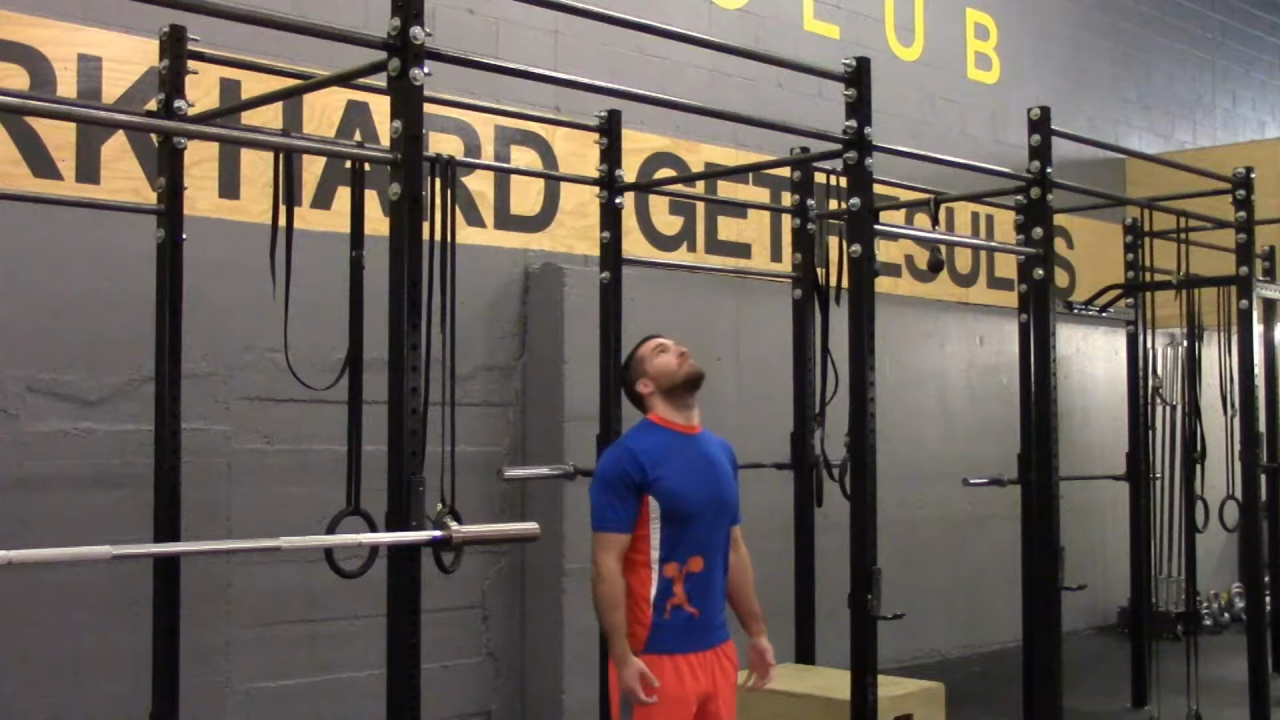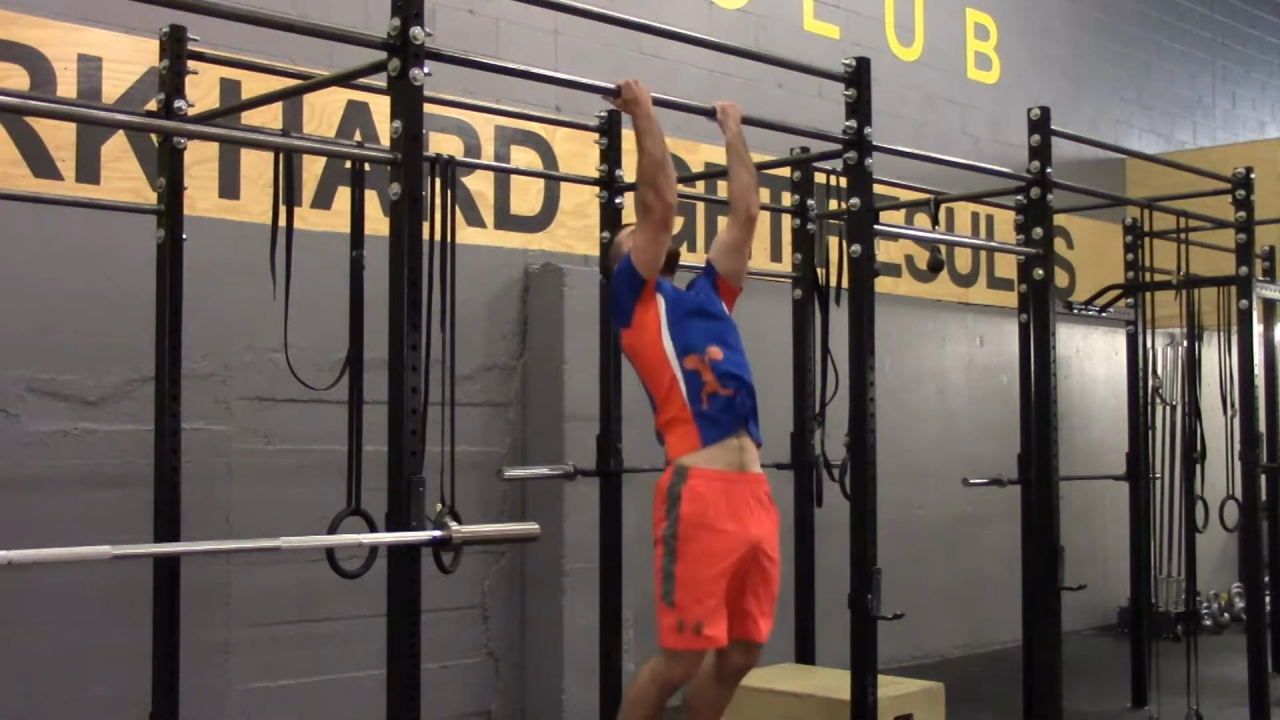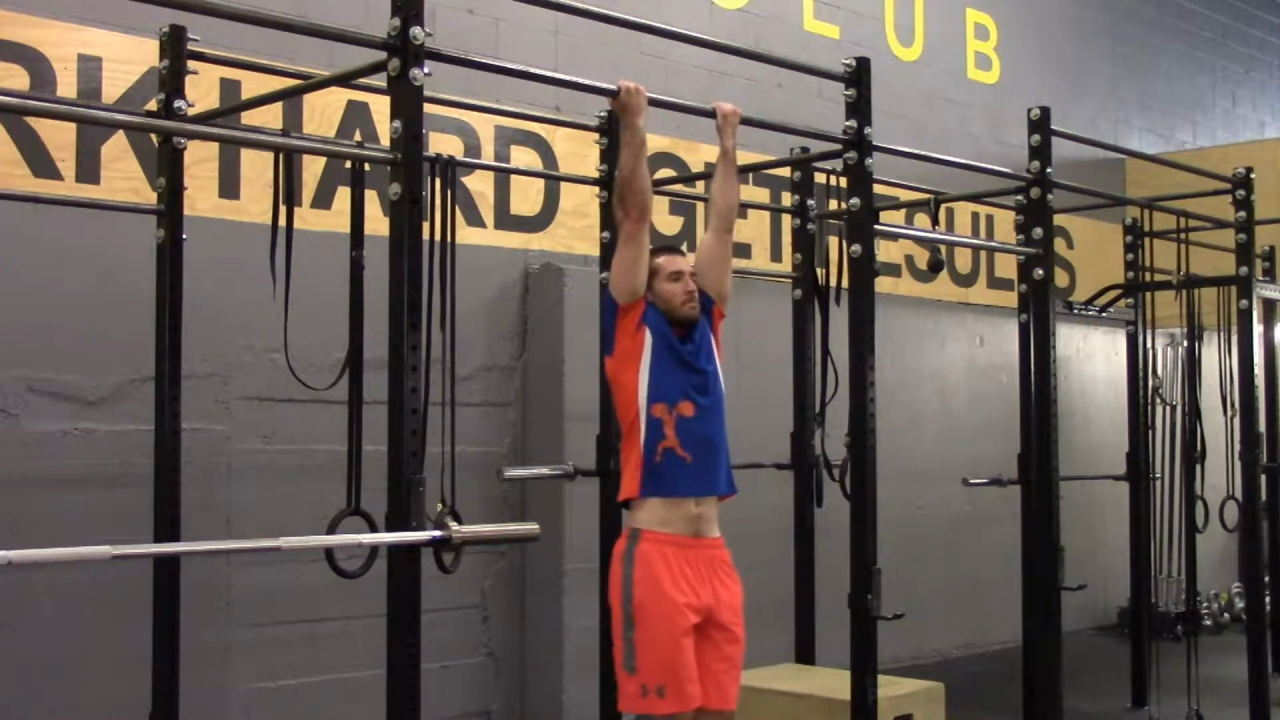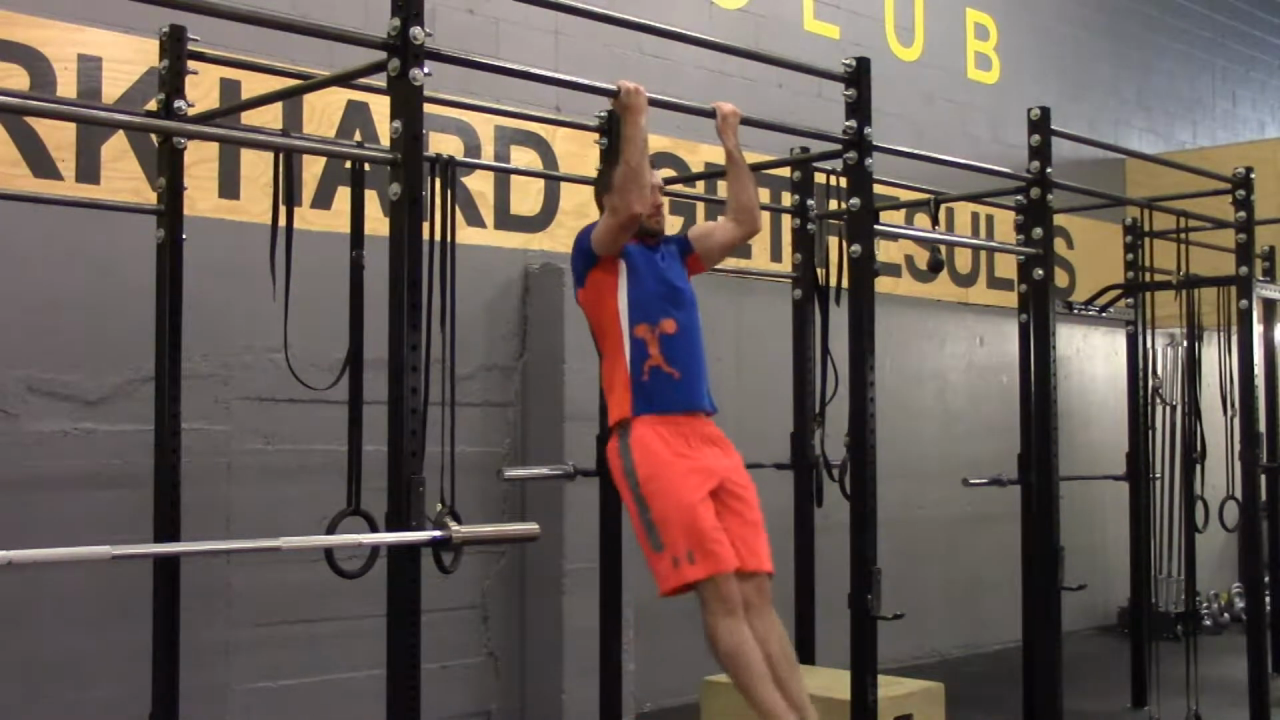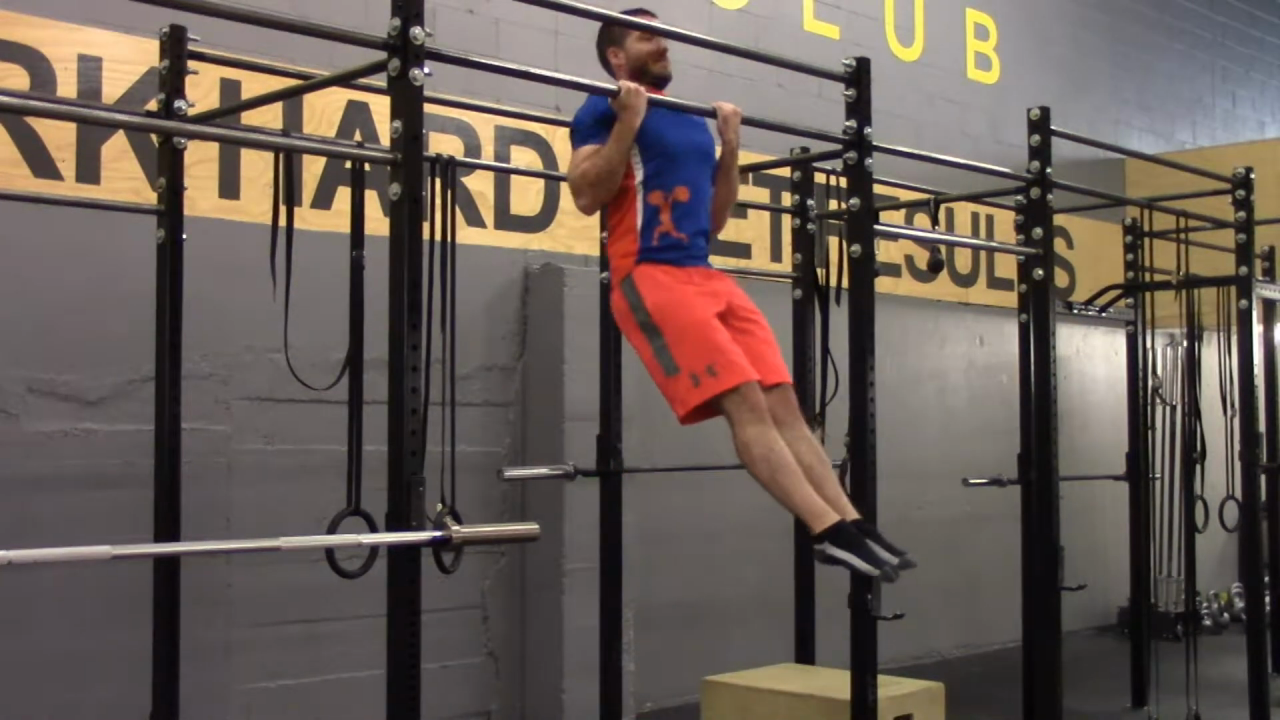
dt=1s
person 1, frame 1
left shoulder: (721, 452)
right shoulder: (628, 456)
right elbow: (607, 564)
left wrist: (757, 632)
right wrist: (623, 656)
left hip: (716, 648)
right hip: (655, 656)
person 1, frame 2
left shoulder: (708, 295)
right shoulder: (636, 300)
left elbow: (745, 216)
right elbow: (660, 204)
left wrist: (733, 135)
right wrist: (643, 116)
left hip: (752, 495)
right hip: (698, 499)
left knee: (740, 653)
right knee: (683, 657)
person 1, frame 3
left shoulder: (705, 330)
right shoulder: (632, 331)
left elbow: (721, 227)
right elbow: (634, 219)
left wrist: (727, 140)
right wrist: (634, 124)
left hip: (714, 558)
right hip: (653, 557)
person 1, frame 4
left shoulder: (674, 254)
right shoulder: (599, 254)
left elbow: (745, 222)
right elbow: (629, 206)
left wrist: (730, 140)
right wrist: (633, 120)
left hip: (710, 440)
right hip: (650, 443)
left knee: (755, 595)
right knee: (720, 595)
person 1, frame 5
left shoulder: (692, 121)
right shoulder: (604, 110)
right elbow: (586, 197)
left wrist: (729, 145)
right wrist: (628, 121)
left hip: (708, 276)
right hip: (651, 279)
left knee: (783, 405)
right knee: (746, 404)
left ankle: (853, 524)
right ankle: (830, 532)
